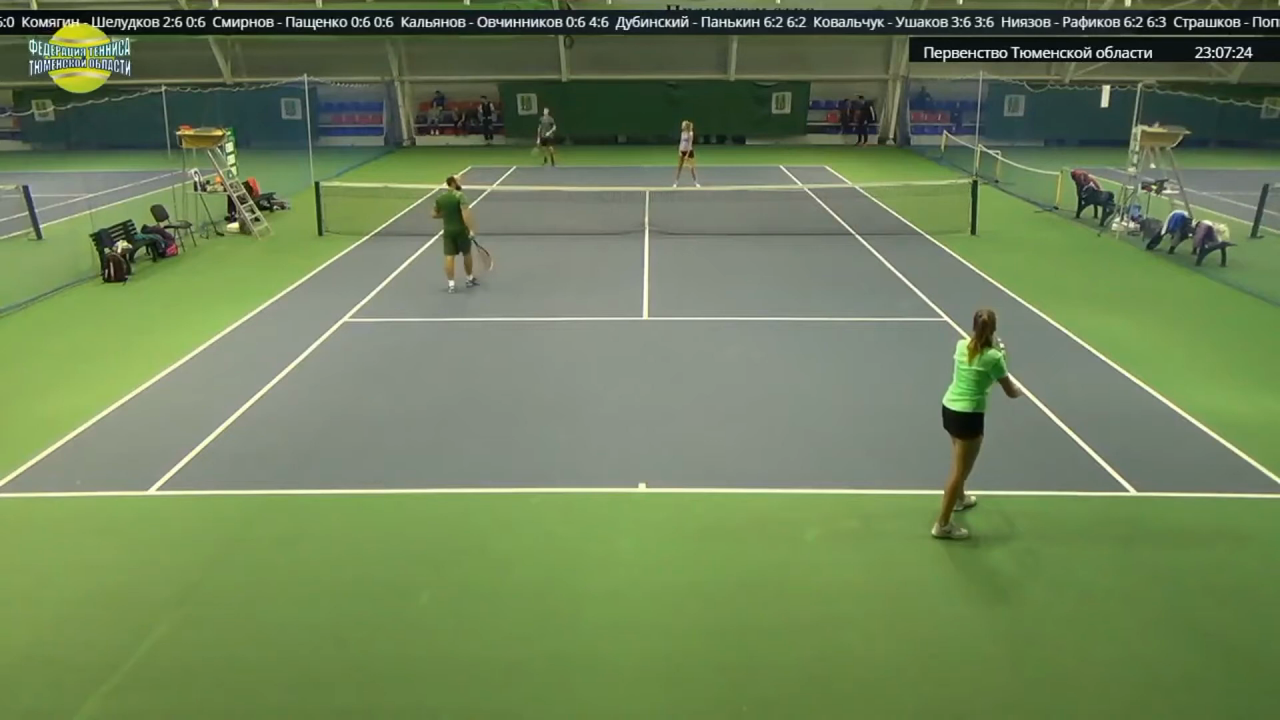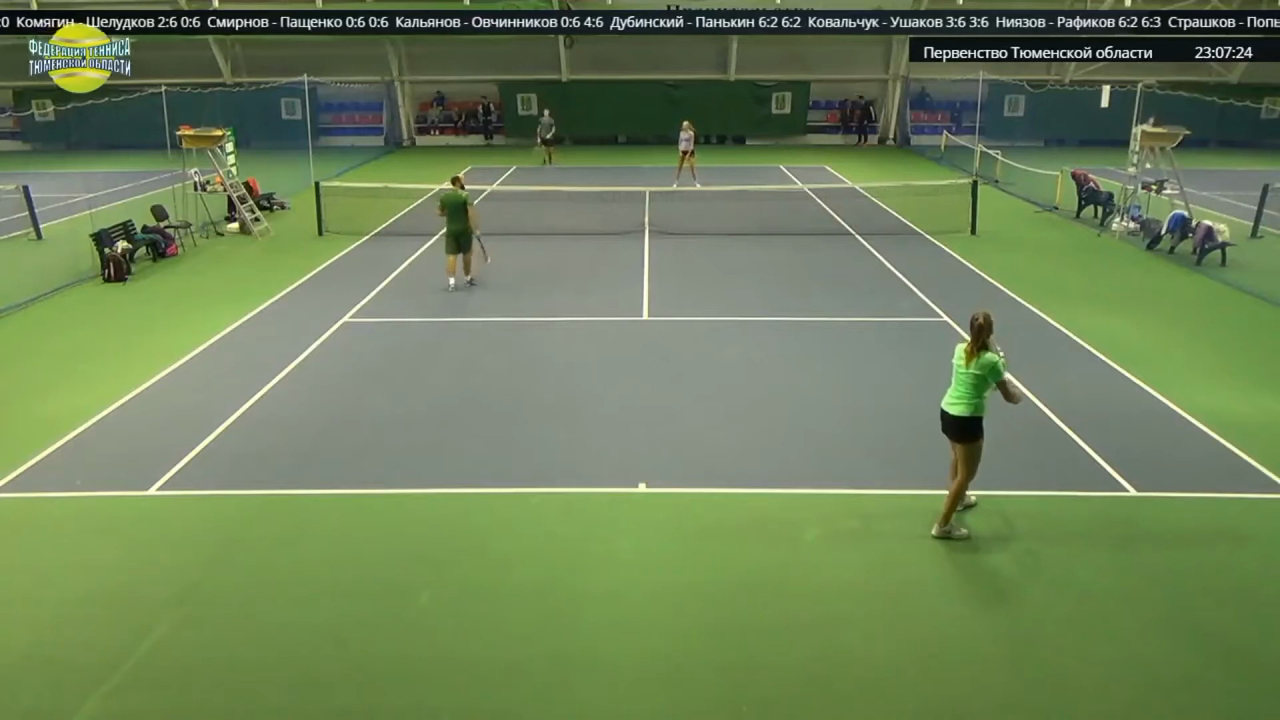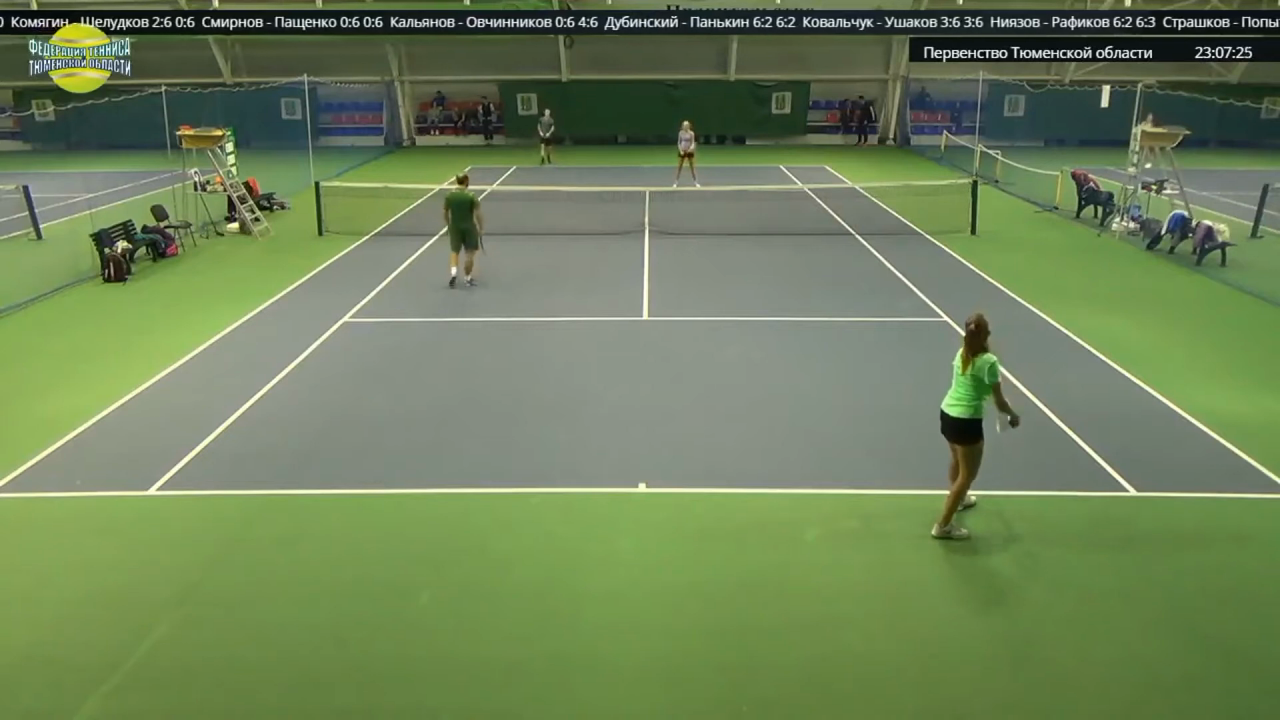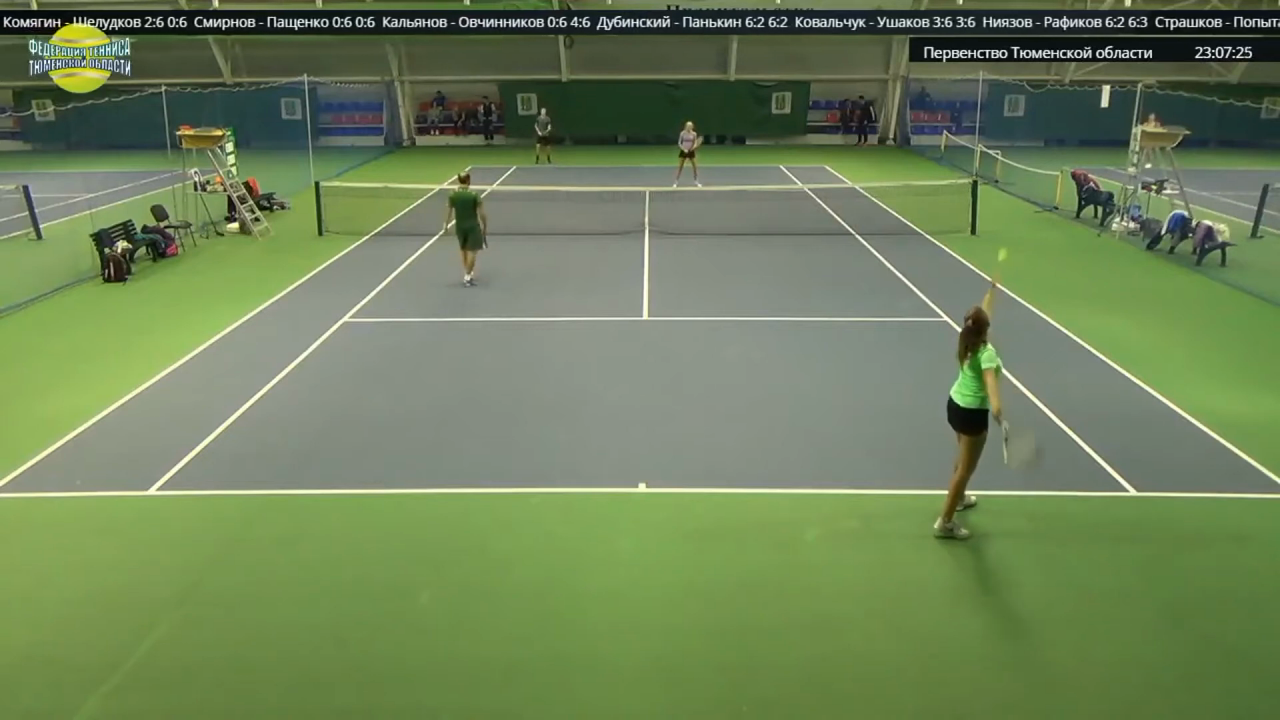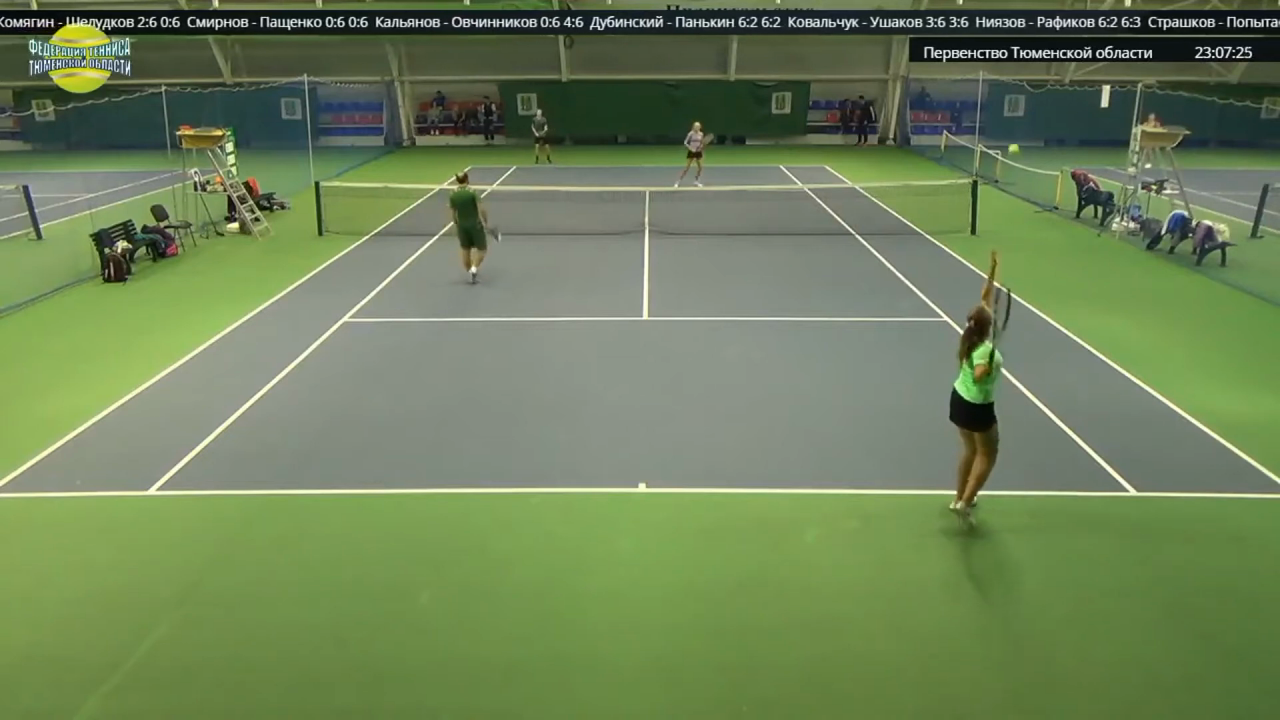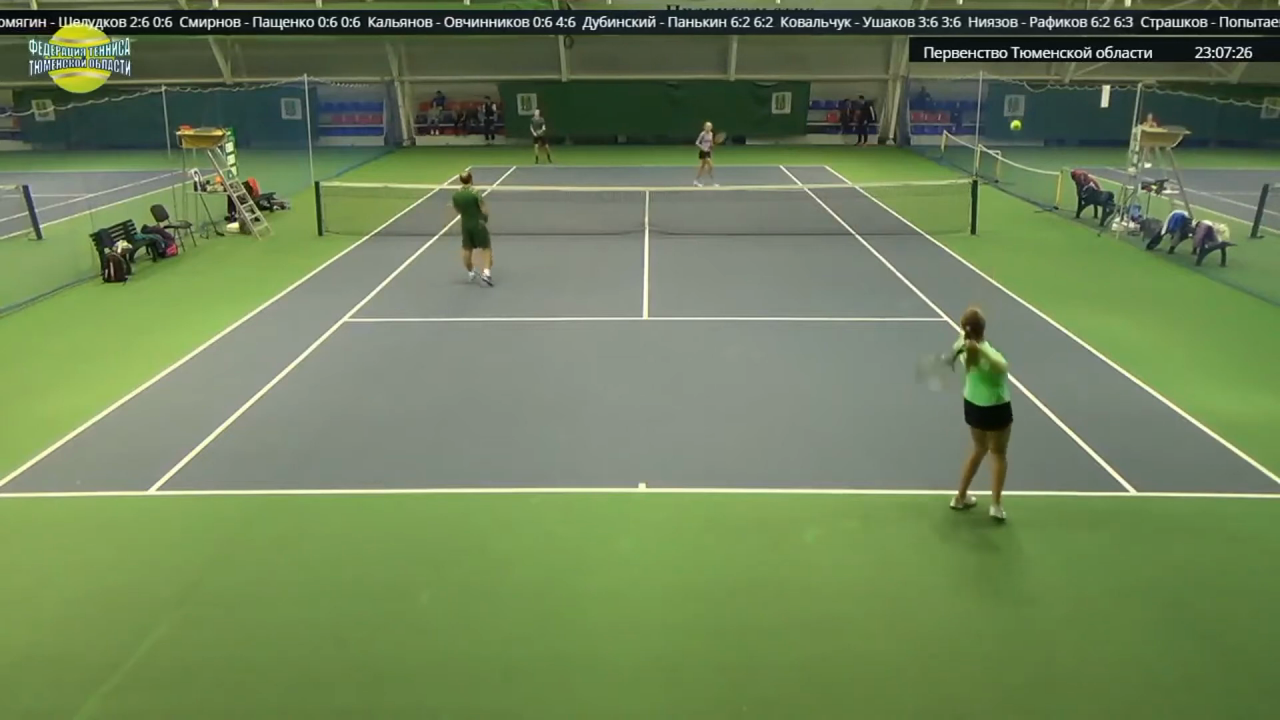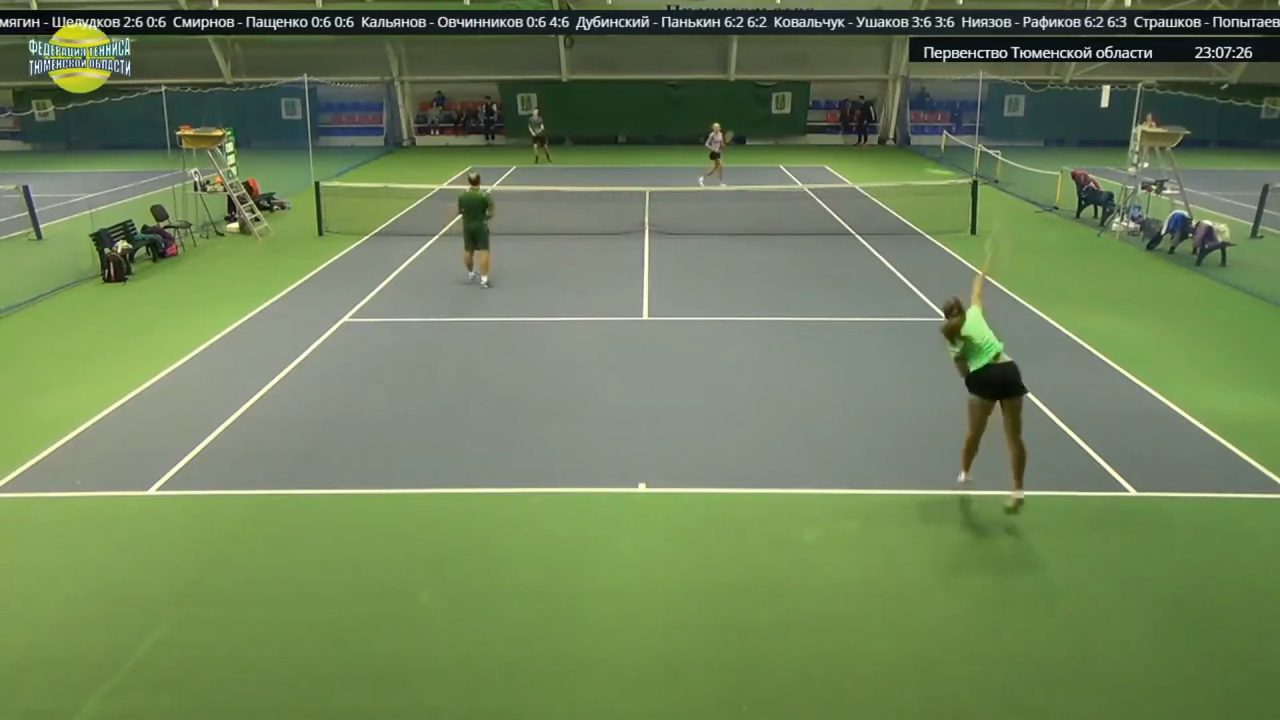
dt=0.3s
person 1, frame 1
left shoulder: (961, 345)
right shoulder: (993, 357)
right elbow: (1011, 392)
right wrist: (1019, 391)
left hip: (949, 408)
right hip: (968, 416)
left knee: (959, 460)
right knee: (960, 470)
left ankle: (959, 498)
right ankle: (943, 524)
person 1, frame 2
left shoulder: (960, 350)
right shoulder: (990, 361)
right elbow: (1009, 396)
right wrist: (1019, 396)
left hip: (947, 412)
right hip: (967, 420)
left knee: (958, 460)
right knee: (966, 473)
left ankle: (960, 499)
right ankle: (943, 525)
person 1, frame 3
left shoulder: (962, 353)
right shoulder: (988, 362)
right elbow: (998, 400)
right wrist: (1013, 415)
left hip: (947, 414)
right hip: (966, 422)
left knee: (957, 461)
right knee: (967, 475)
left ankle: (959, 498)
right ankle: (943, 525)
person 1, frame 4
left shoulder: (966, 340)
right shoulder: (987, 352)
left elbow: (982, 313)
right elbow: (990, 381)
left wrist: (991, 291)
right wrist: (995, 405)
left hip: (955, 404)
right hip: (973, 413)
left knee: (963, 457)
right knee: (966, 467)
left ankle: (959, 498)
right ankle: (945, 522)
person 1, frame 5
left shoulder: (972, 337)
right shoulder: (983, 349)
left elbow: (984, 299)
right elbow: (978, 378)
left wrist: (992, 271)
right wrist: (988, 358)
left hip: (958, 401)
right hip: (977, 408)
left knee: (970, 451)
right knee: (989, 456)
left ankle: (961, 498)
right ankle: (966, 500)
person 1, frame 6
left shoulder: (965, 343)
right shoulder: (981, 350)
right elbow: (1002, 369)
right wrist: (980, 350)
left hip: (972, 404)
right hip: (995, 410)
left knee: (979, 449)
right knee: (998, 454)
left ankle: (960, 497)
right ankle: (996, 505)
person 1, frame 7
left shoulder: (953, 339)
right shoulder: (973, 315)
left elbow: (964, 373)
right elbow: (977, 294)
left wrist: (970, 378)
right wrist: (983, 271)
left hip: (985, 378)
right hip: (1009, 371)
left knee: (975, 431)
right knee: (1014, 437)
left ankle: (965, 472)
right ankle: (1017, 489)
